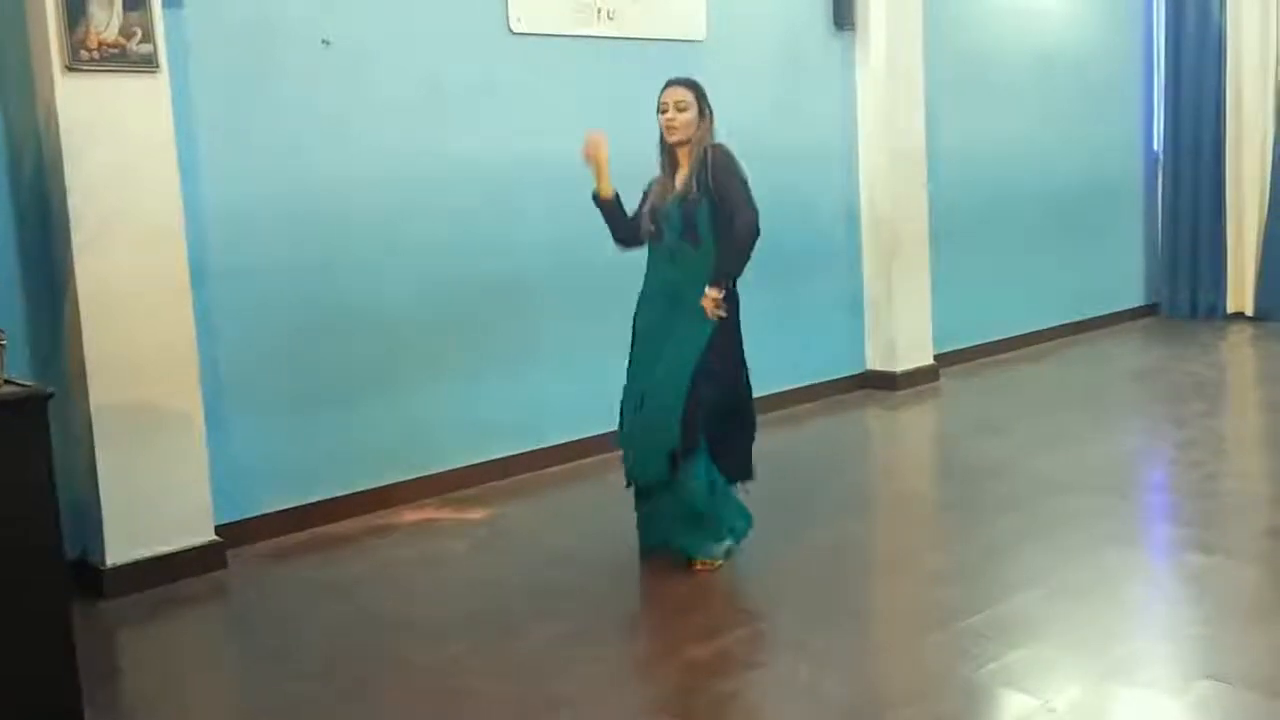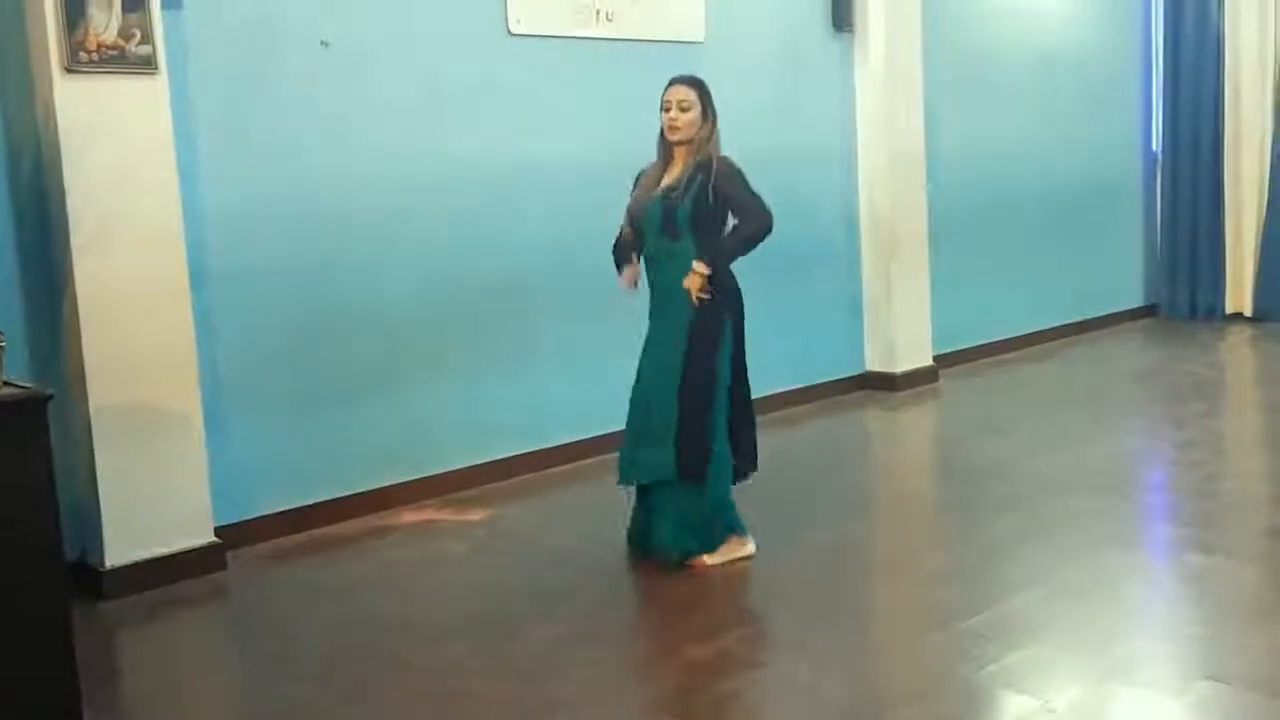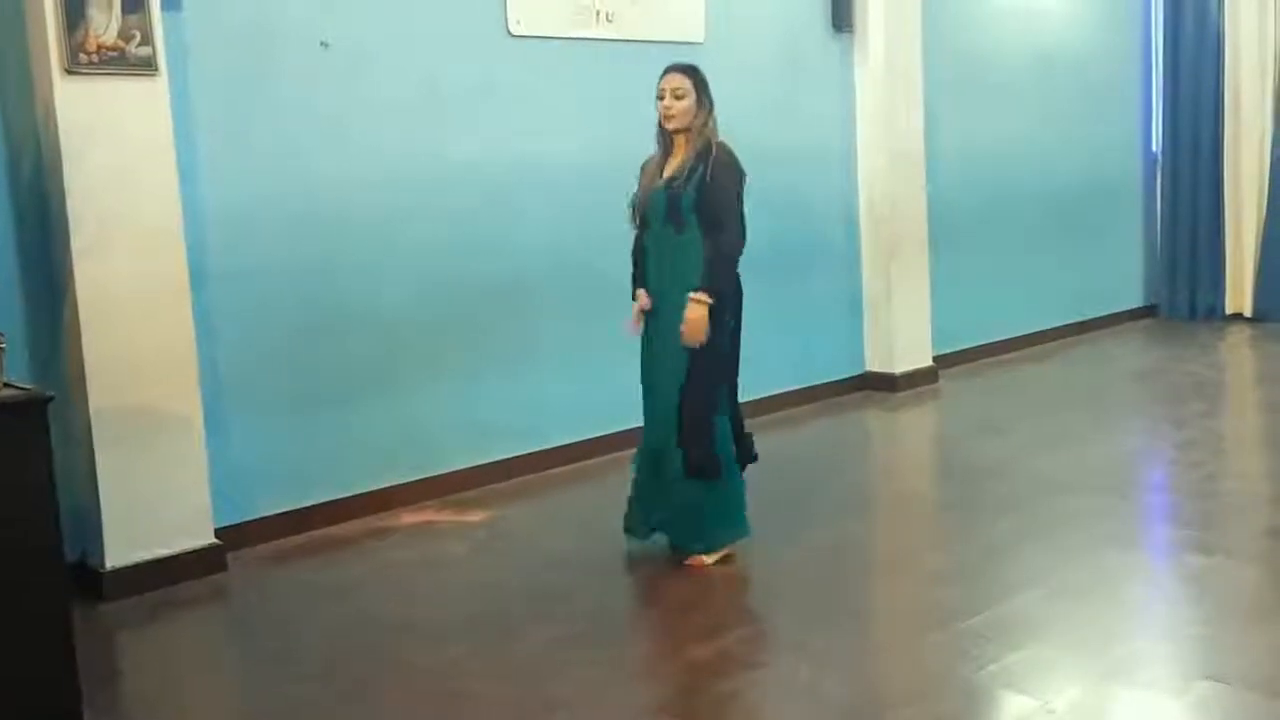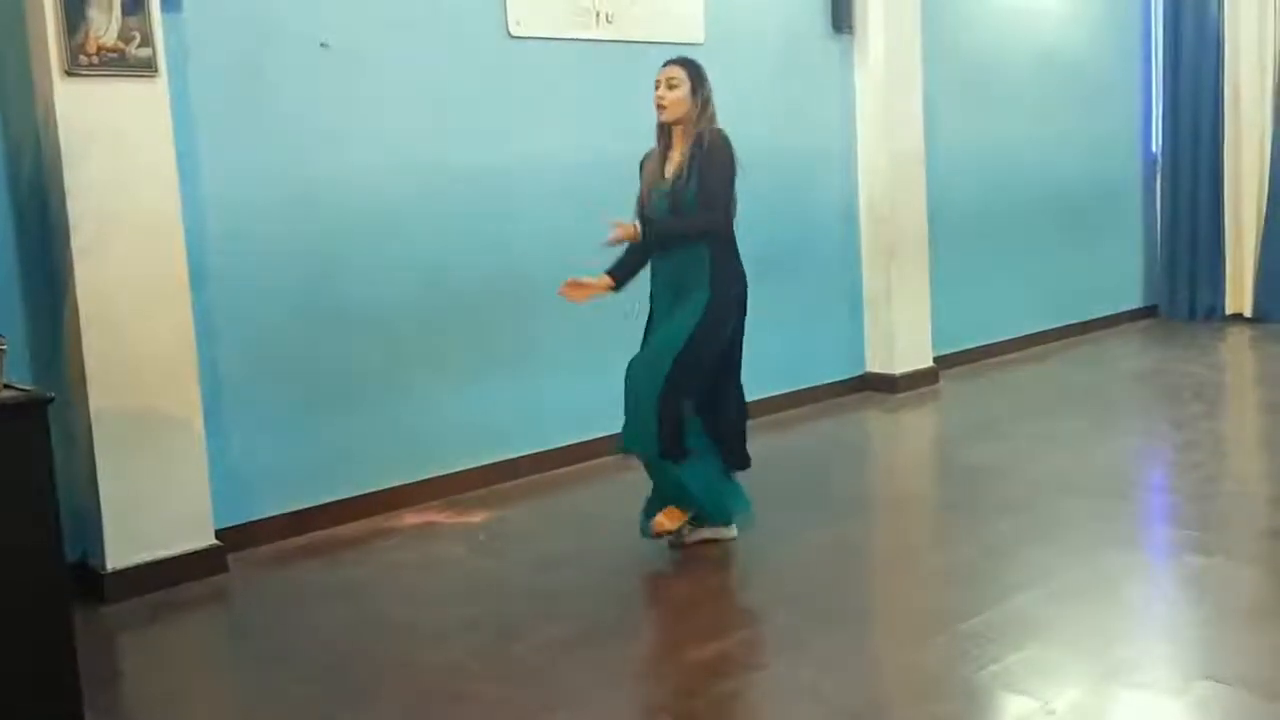
dt=0.2s
person 1, frame 1
left shoulder: (718, 161)
right shoulder: (659, 184)
left elbow: (747, 222)
right elbow: (629, 237)
left wrist: (720, 285)
right wrist: (603, 177)
left hip: (701, 314)
right hip: (657, 312)
left knee: (676, 420)
right knee: (649, 418)
left ankle: (717, 527)
right ankle: (676, 528)
person 1, frame 2
left shoulder: (718, 170)
right shoulder: (648, 179)
left elbow: (758, 222)
right elbow: (628, 241)
left wrist: (706, 263)
right wrist: (627, 266)
left hip: (704, 312)
right hip: (665, 314)
left knee: (695, 417)
right knee: (657, 417)
left ankle: (727, 534)
right ankle: (672, 530)
person 1, frame 3
left shoulder: (718, 160)
right shoulder: (652, 168)
left elbow: (730, 239)
left wrist: (703, 297)
right wrist: (642, 293)
left hip: (703, 306)
right hip: (667, 307)
left knee: (696, 410)
right knee: (666, 413)
left ankle: (723, 528)
right ankle: (689, 523)
person 1, frame 4
left shoulder: (714, 146)
right shoulder: (654, 162)
left elbow: (713, 220)
left wrist: (644, 227)
right wrist: (610, 279)
left hip: (711, 294)
right hip: (672, 296)
left knee: (655, 384)
right knee: (691, 396)
left ankle: (693, 498)
right ankle: (713, 513)
